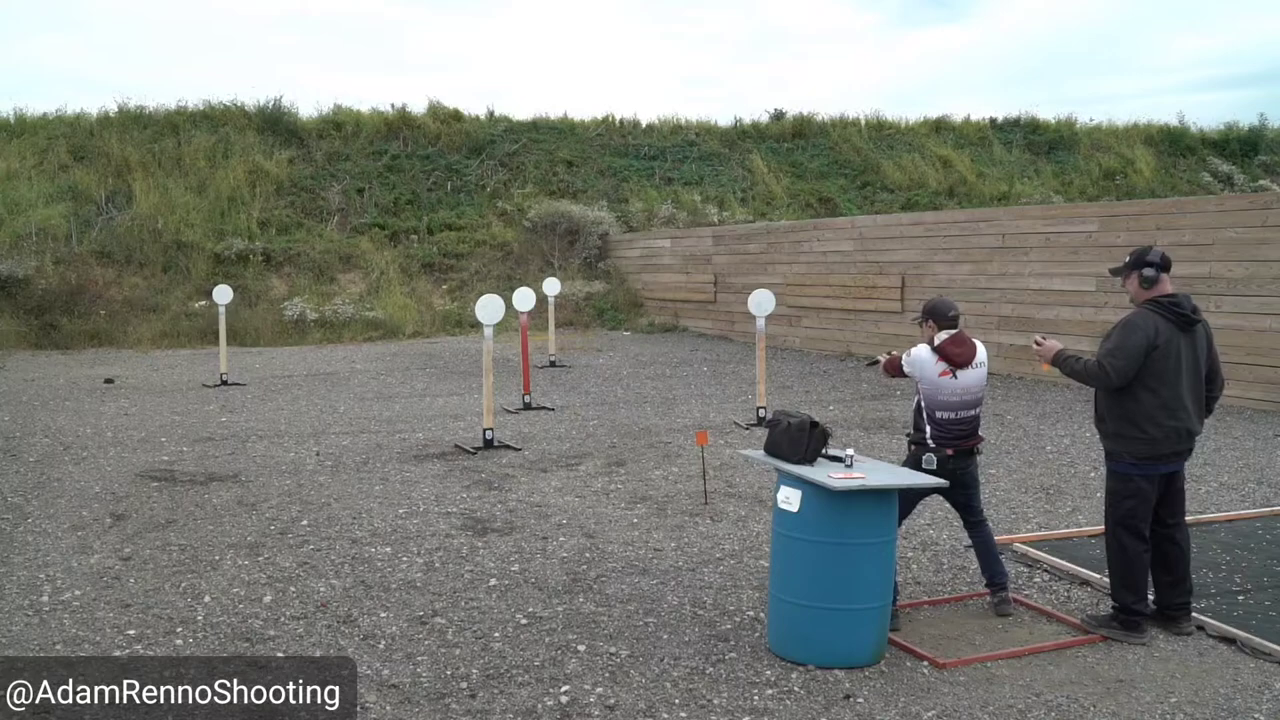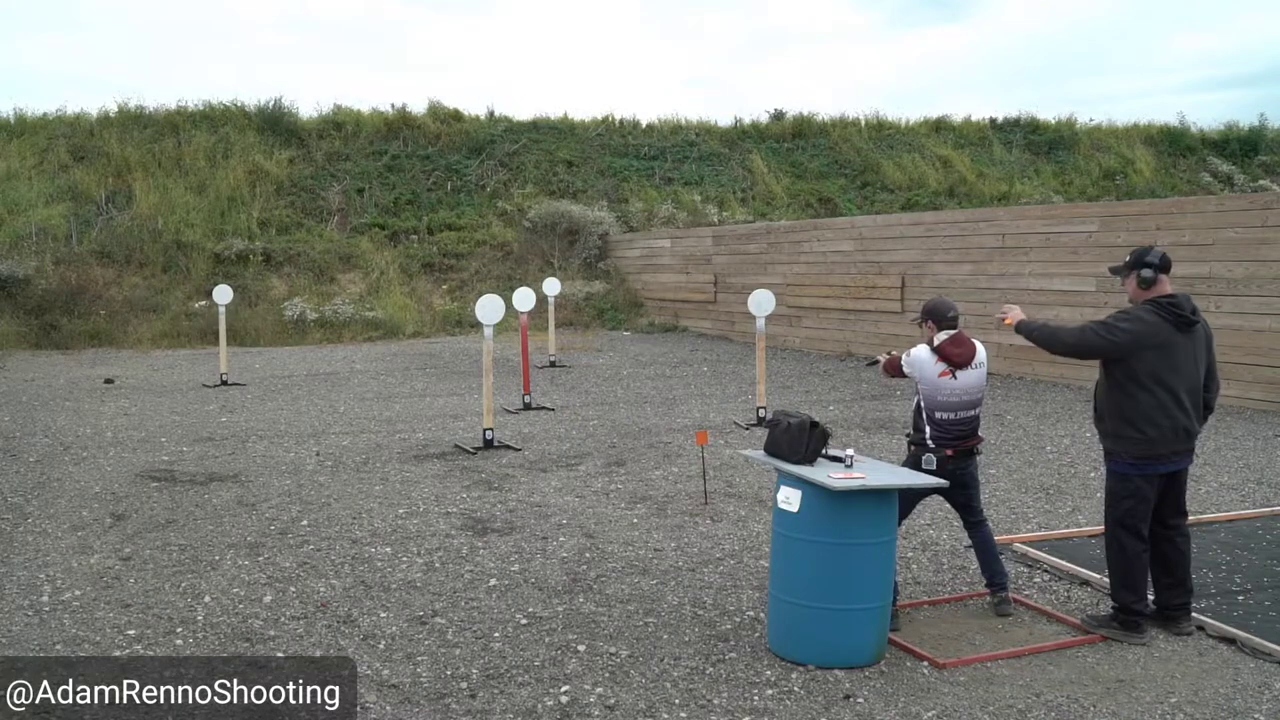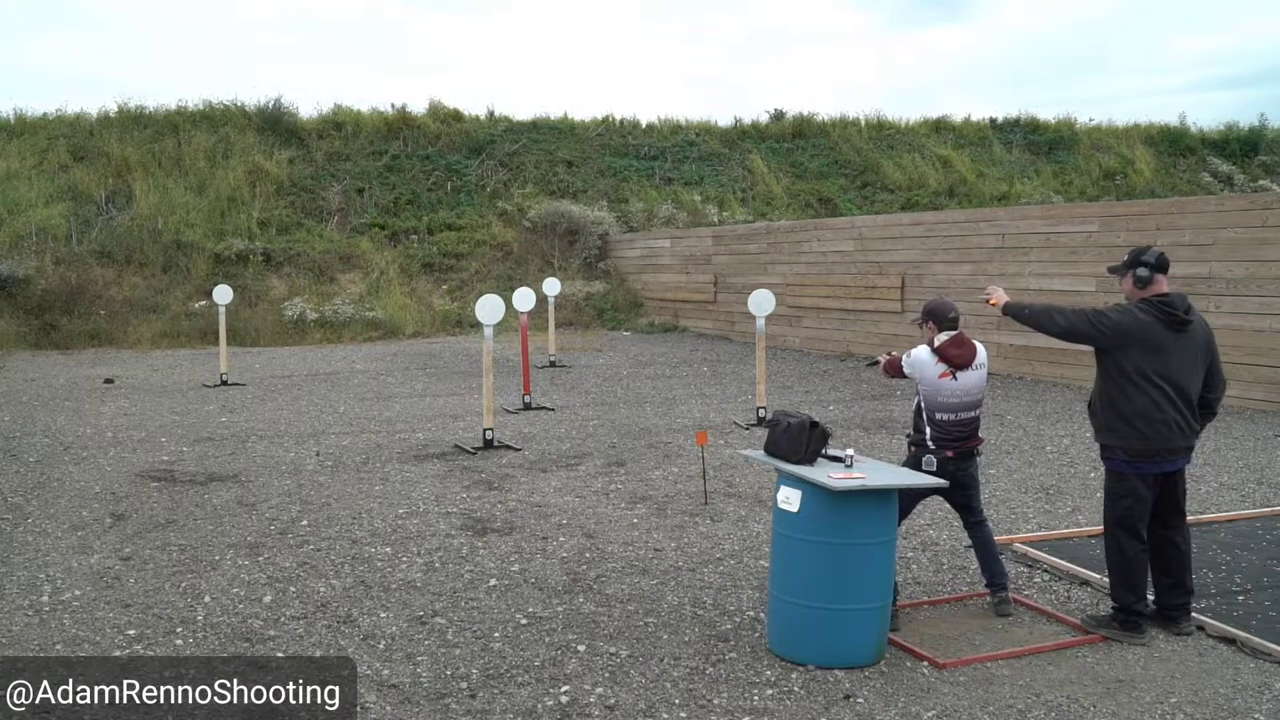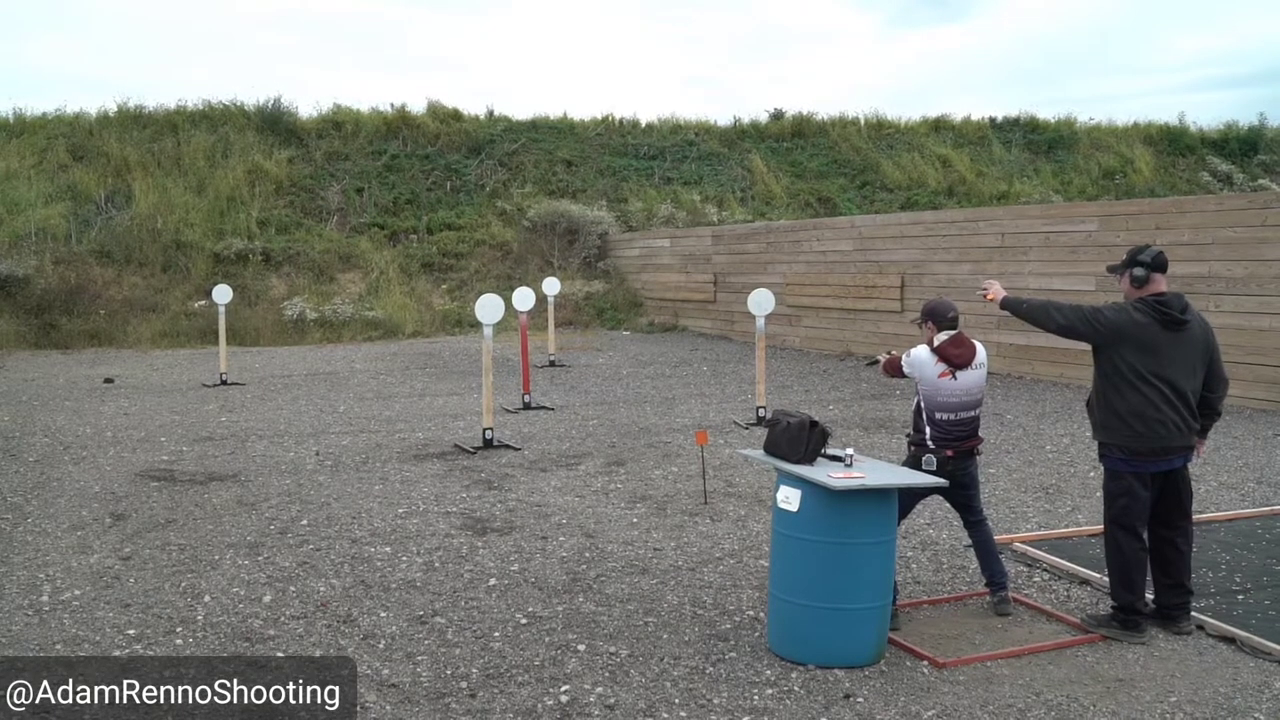
dt=0.7s
person 1, frame 1
left shoulder: (1141, 323)
right shoulder: (1196, 324)
left elbow: (1108, 374)
right elbow: (1213, 383)
left wrist: (1059, 356)
left hip: (1137, 452)
right hip: (1174, 447)
left knee: (1128, 531)
right knee: (1170, 527)
left ankle: (1130, 619)
right ankle: (1176, 610)
person 1, frame 2
left shoulder: (1135, 324)
right shoulder: (1196, 325)
left elbow: (1074, 341)
right elbow: (1209, 387)
left wrist: (1022, 324)
left hip: (1136, 453)
right hip: (1177, 449)
left knee: (1127, 532)
right knee: (1170, 528)
left ankle: (1129, 618)
right ankle: (1176, 610)
person 1, frame 3
left shoulder: (1125, 321)
right shoulder: (1197, 325)
left elbow: (1063, 321)
right elbow: (1214, 387)
left wrist: (1008, 305)
right wrist: (1191, 429)
left hip: (1133, 452)
right hip: (1175, 449)
left knee: (1126, 533)
right knee: (1170, 529)
left ankle: (1129, 619)
right ankle: (1176, 611)
person 1, frame 4
left shoulder: (1120, 320)
right shoulder: (1197, 324)
left elbow: (1058, 316)
right elbow: (1216, 385)
left wrist: (1006, 300)
right wrist: (1200, 429)
left hip: (1130, 451)
right hip: (1177, 448)
left knee: (1125, 532)
right knee: (1172, 529)
left ankle: (1129, 618)
right ankle: (1175, 610)
person 2, frame 1
left shoulder: (922, 356)
right shoulder: (979, 352)
left elbow: (893, 367)
left wrist: (885, 361)
right wrist: (897, 360)
left hip: (925, 461)
right hip: (964, 461)
right knee: (977, 523)
left ankle: (886, 605)
right ankle: (1000, 594)
person 2, frame 2
left shoulder: (921, 356)
right shoulder: (978, 352)
left elbow: (893, 367)
left wrist: (884, 361)
right wrist: (898, 360)
left hip: (925, 461)
right hip: (963, 461)
right knee: (976, 523)
left ankle: (886, 606)
right ankle: (1000, 593)
person 2, frame 3
left shoulder: (921, 357)
right shoulder: (979, 353)
left elbow: (893, 368)
left wrist: (885, 361)
right wrist: (900, 360)
left hip: (925, 462)
right hip: (964, 462)
right knee: (976, 523)
left ankle: (887, 605)
right ankle: (1000, 594)
person 2, frame 4
left shoulder: (922, 356)
right shoulder: (978, 353)
left elbow: (895, 367)
left wrist: (883, 363)
right wrist: (898, 359)
left hip: (926, 461)
right hip: (964, 461)
right knee: (976, 522)
right ankle: (1000, 593)
